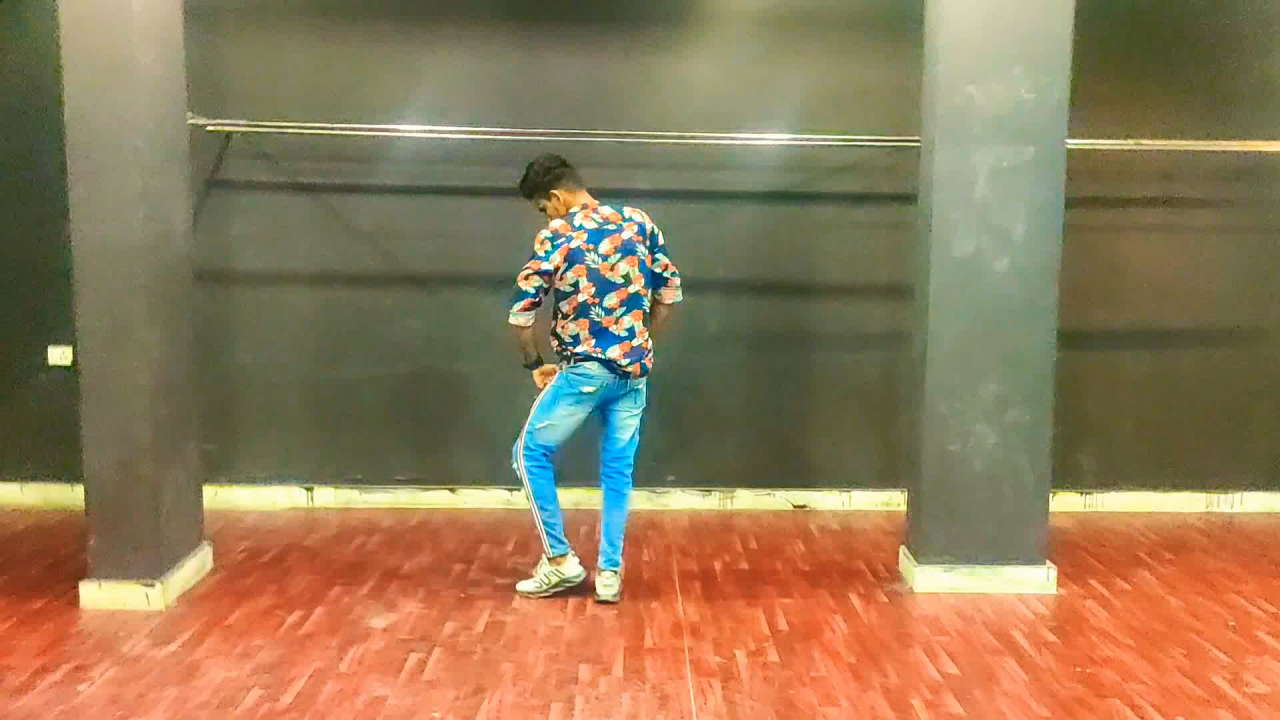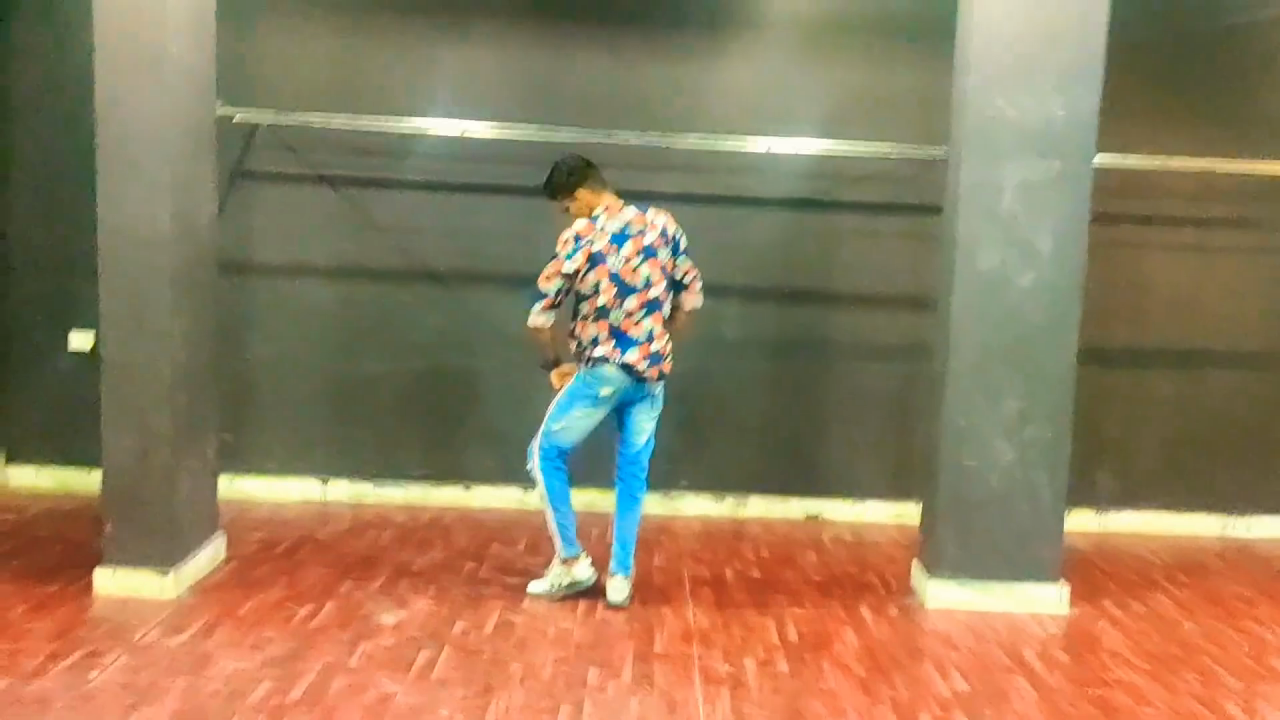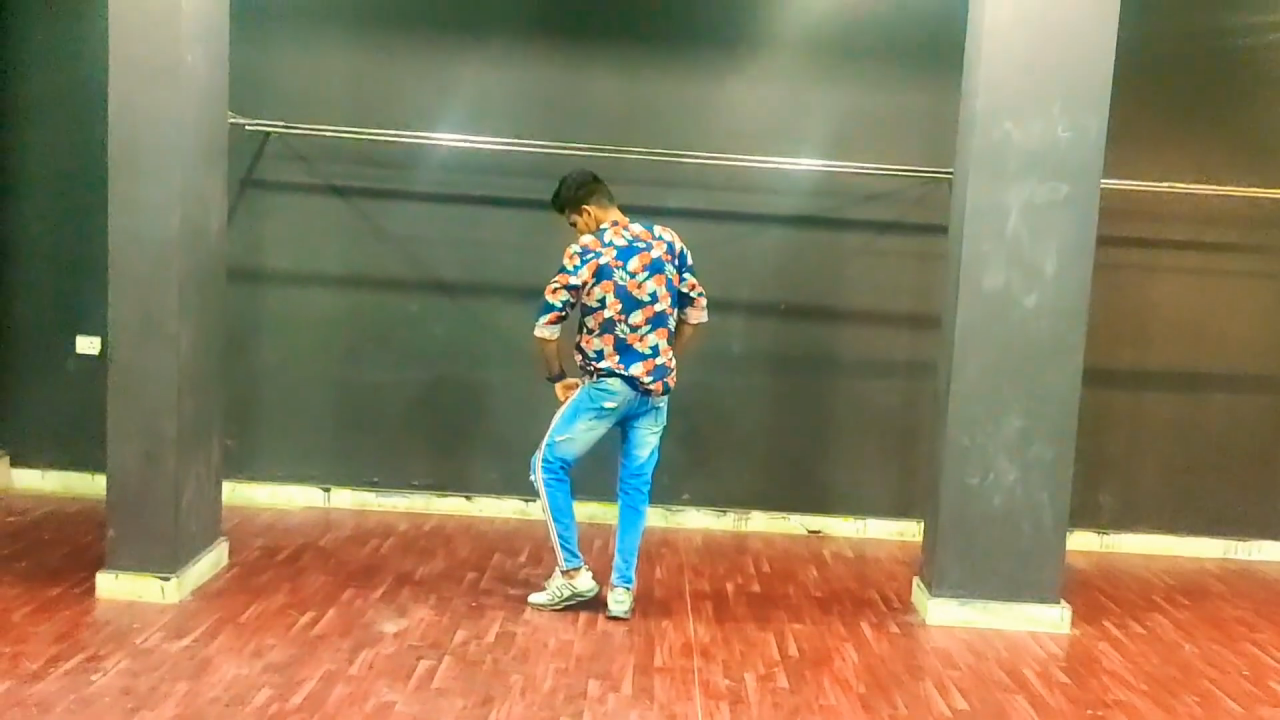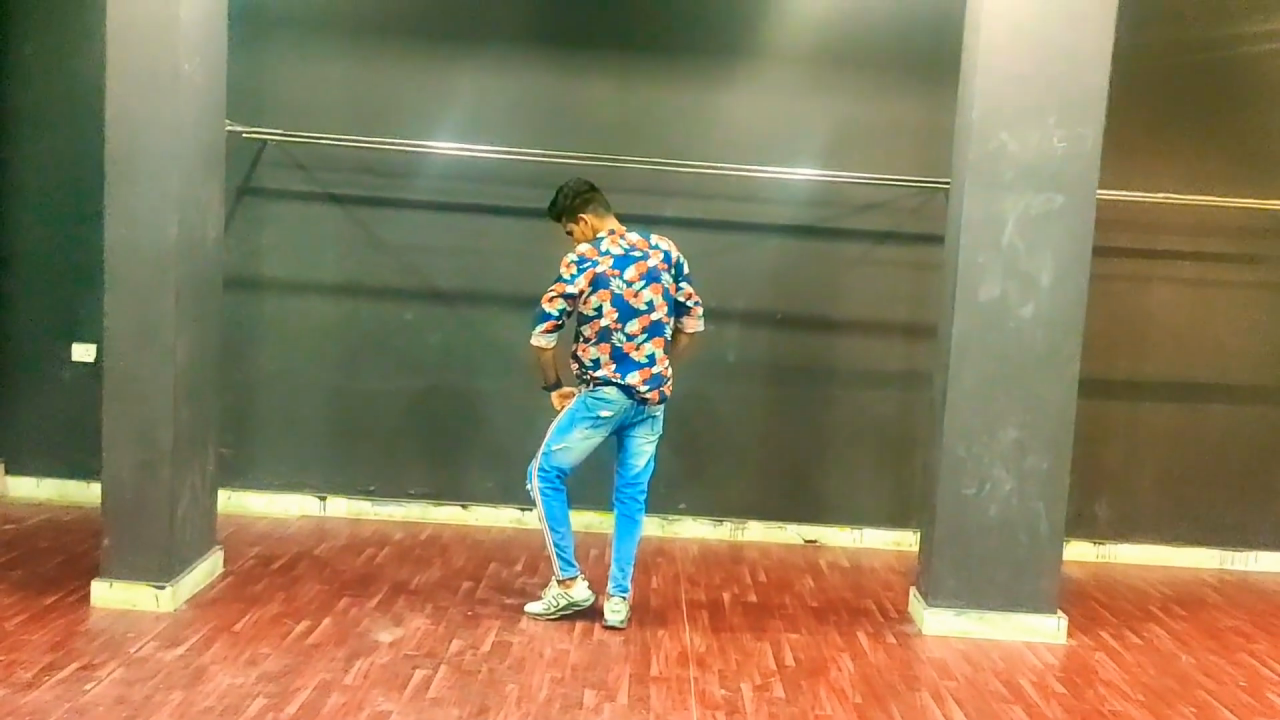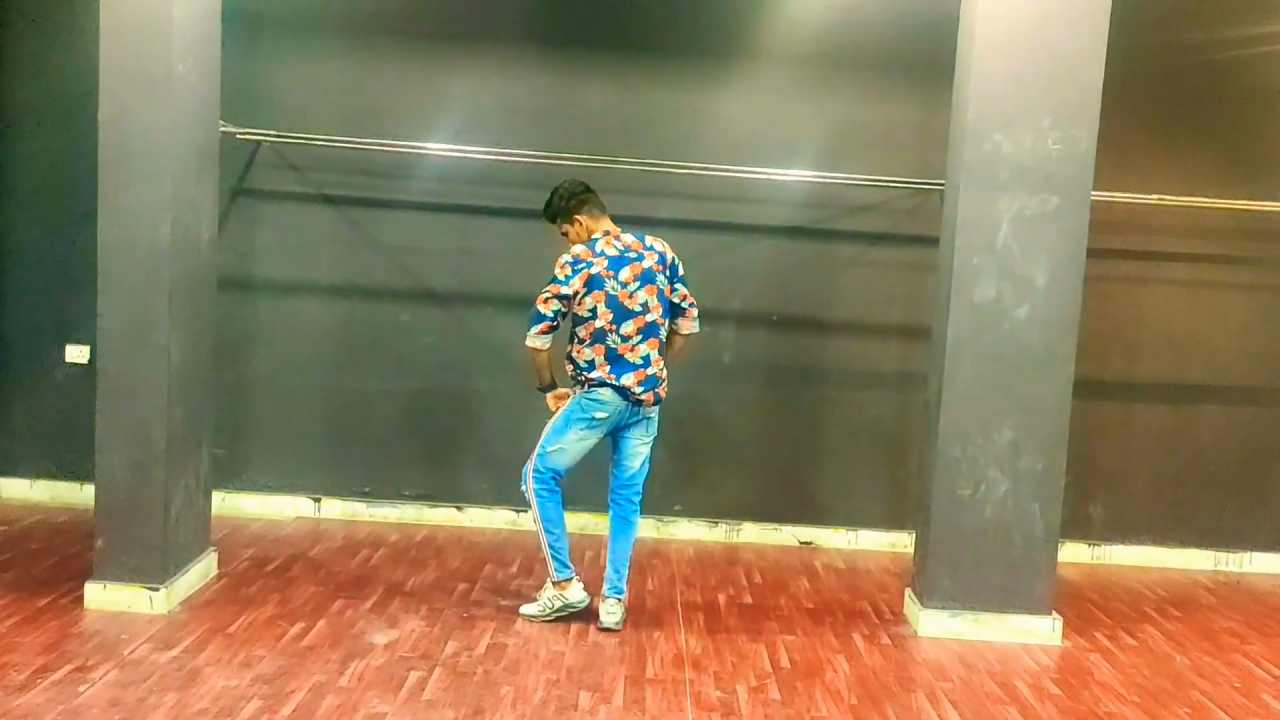
dt=0.3s
person 1, frame 1
left shoulder: (555, 236)
right shoulder: (637, 221)
left elbow: (520, 313)
right elbow: (670, 291)
left wrist: (535, 364)
left hip: (585, 370)
right hip: (634, 370)
left knee: (530, 453)
right knee: (618, 469)
left ankle: (560, 560)
right ankle: (610, 573)
person 1, frame 2
left shoulder: (580, 236)
right shoulder: (662, 225)
left elbow: (541, 313)
right elbow: (691, 296)
left wrist: (554, 365)
left hip: (603, 371)
right hip: (652, 373)
left knee: (546, 454)
right knee: (633, 474)
left ankle: (573, 562)
right ankle: (621, 577)
person 1, frame 3
left shoulder: (585, 251)
right shoulder: (668, 241)
left elbow: (547, 326)
right elbow: (696, 312)
left wrist: (558, 377)
left hip: (607, 386)
right hip: (656, 388)
left knee: (548, 465)
right knee: (636, 486)
left ankle: (574, 573)
right ankle: (623, 589)
person 1, frame 4
left shoulder: (581, 260)
right shoulder: (664, 251)
left elbow: (543, 334)
right elbow: (692, 321)
left wrist: (554, 386)
left hip: (603, 394)
right hip: (652, 397)
left knee: (544, 475)
right knee: (632, 496)
left ankle: (569, 583)
right ankle: (618, 598)
person 1, frame 5
left shoulder: (577, 261)
right shoulder: (659, 251)
left elbow: (538, 334)
right elbow: (687, 322)
left wrist: (549, 388)
left hip: (598, 395)
right hip: (648, 398)
left knee: (540, 476)
right knee: (627, 497)
left ankle: (565, 585)
right ankle: (614, 599)
